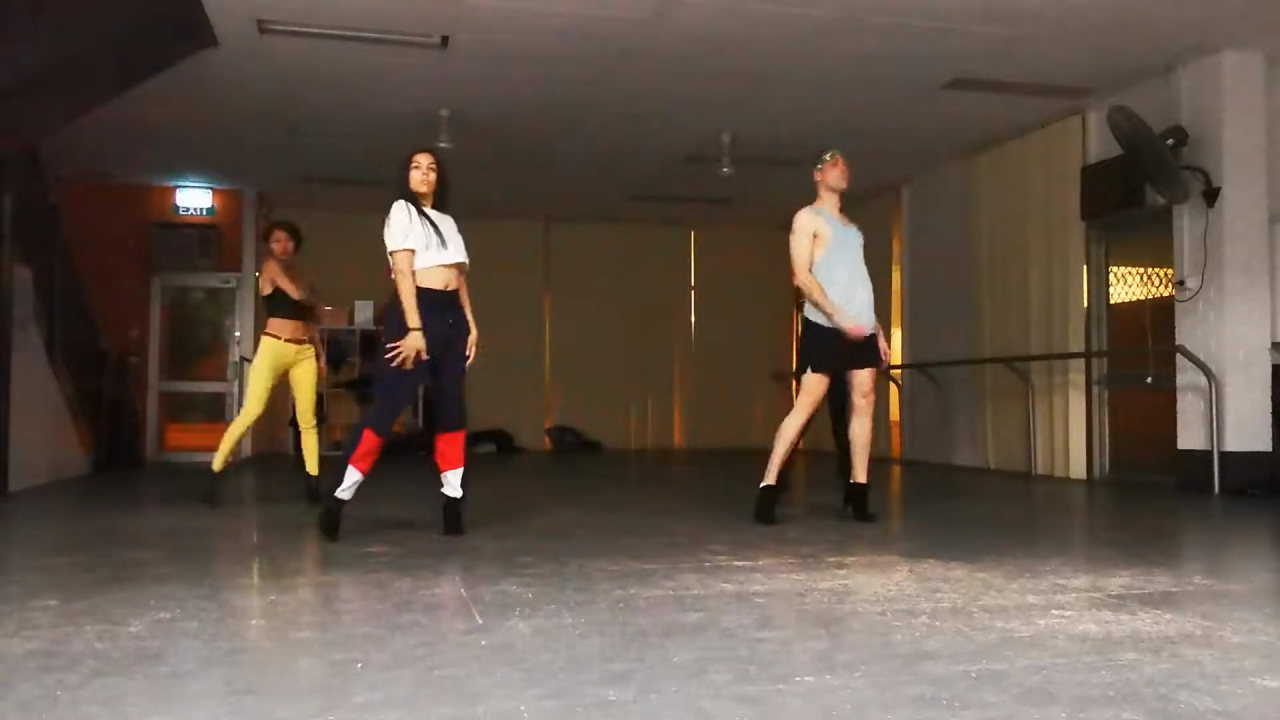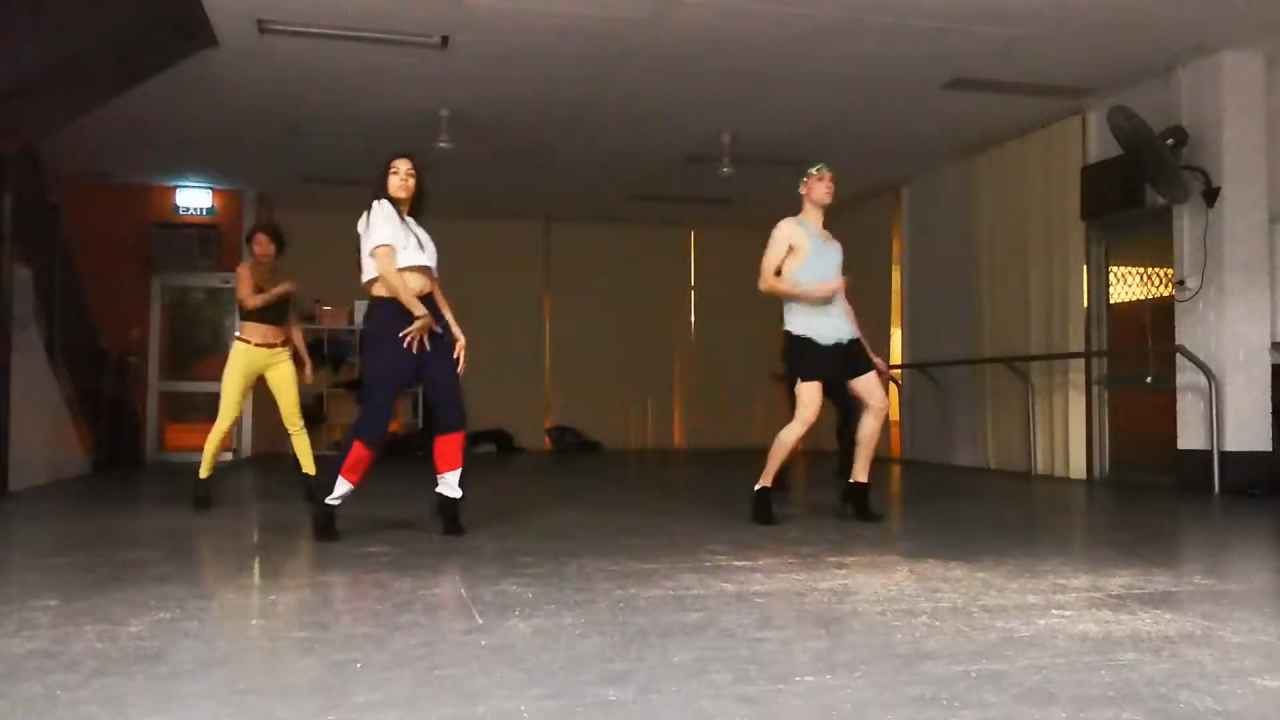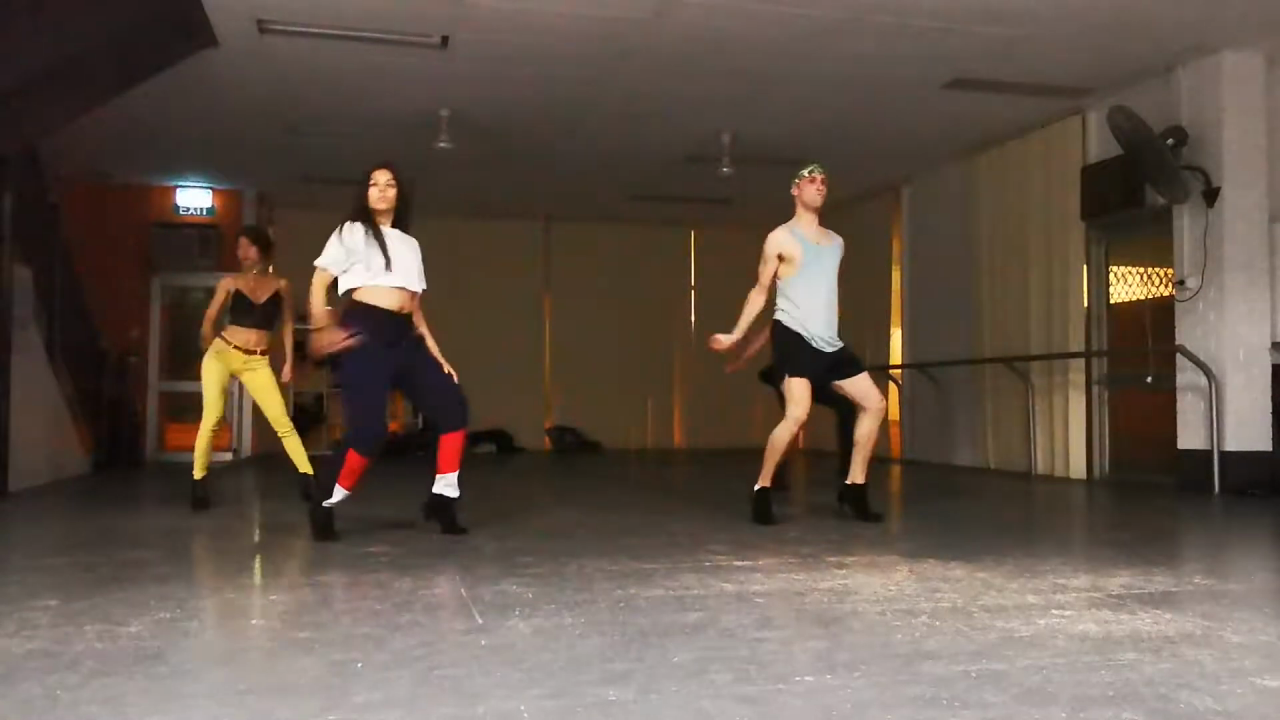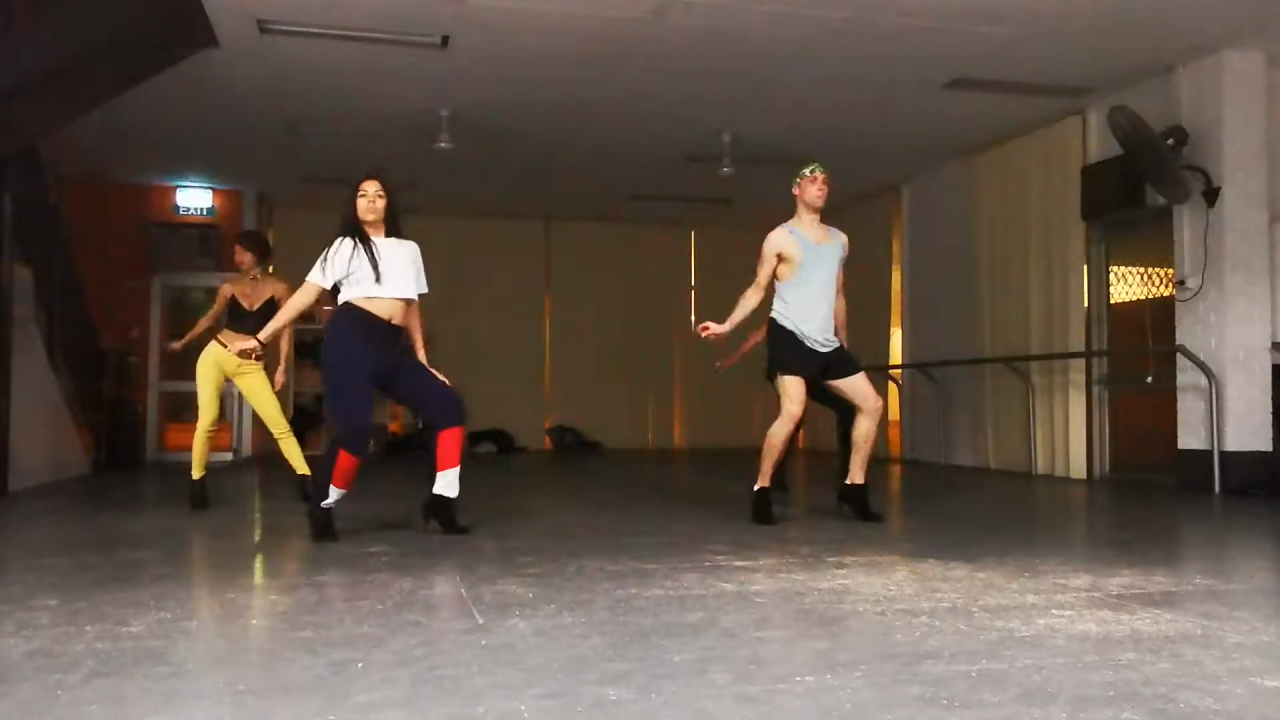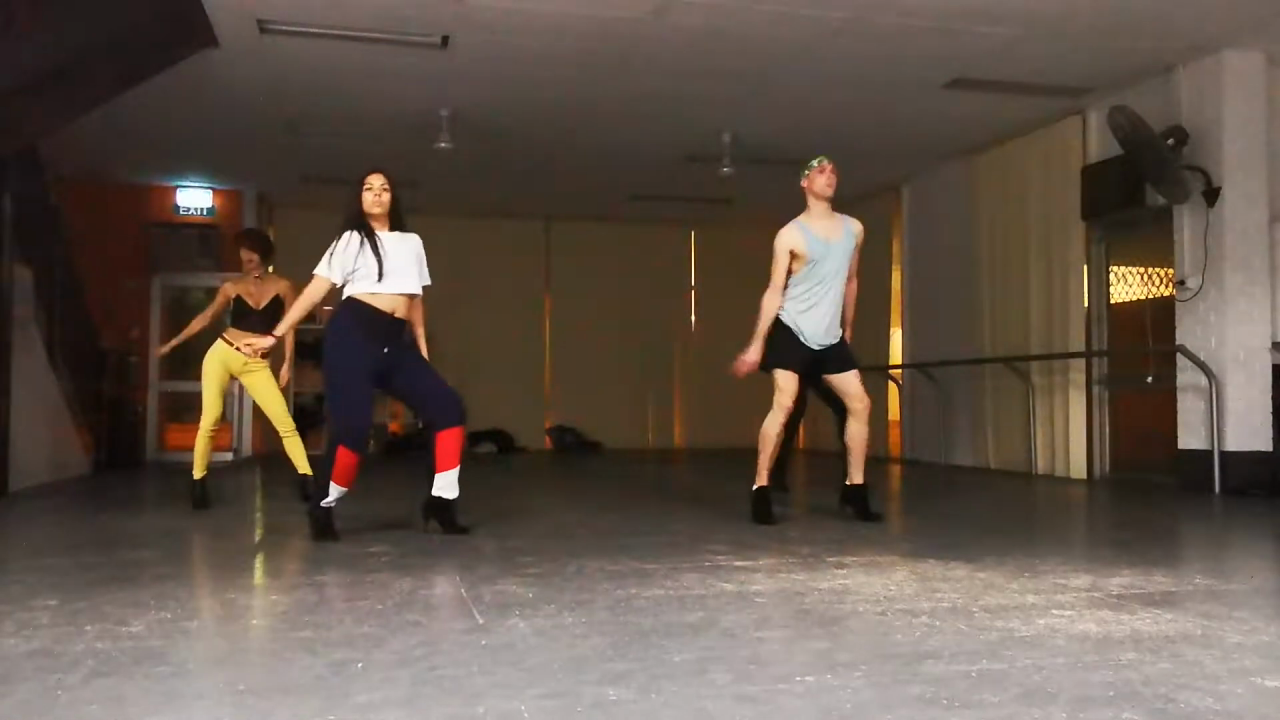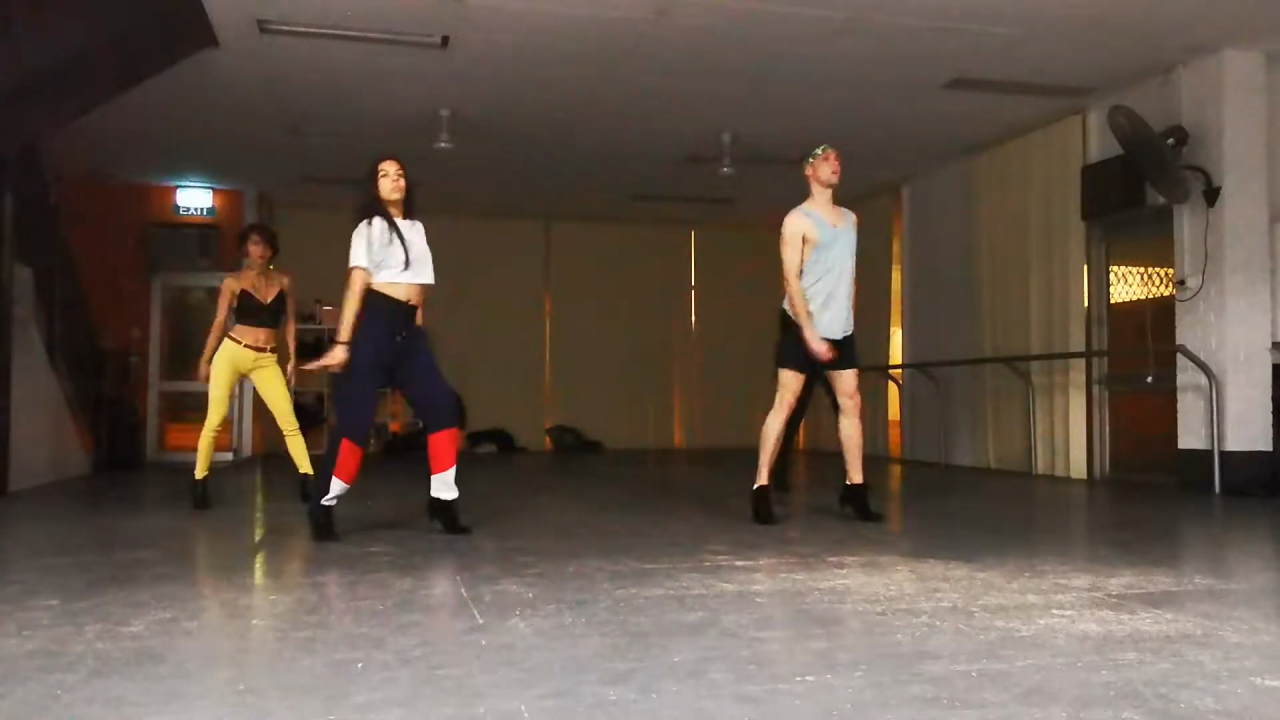
dt=0.2s
person 1, frame 1
left shoulder: (447, 222)
right shoulder: (402, 210)
right elbow: (401, 272)
left wrist: (471, 324)
right wrist: (413, 328)
left hip: (449, 315)
right hip: (413, 315)
left knee: (450, 407)
right knee: (389, 404)
left ankle: (452, 500)
right ankle: (339, 497)
person 1, frame 2
left shoulder: (418, 231)
right shoulder: (379, 210)
right elbow: (384, 265)
left wrist: (455, 329)
right wrist: (418, 315)
left hip: (427, 322)
right hip: (389, 321)
left knee: (450, 406)
right knee: (376, 415)
left ankle: (448, 498)
right ankle: (330, 503)
person 1, frame 3
left shoulder: (410, 243)
right shoulder: (352, 232)
right elbow: (318, 284)
left wrist: (435, 351)
right wrist: (323, 325)
left hip: (404, 338)
right hip: (365, 334)
left knee: (451, 407)
right knee: (369, 429)
left ankle: (442, 498)
right ankle: (325, 505)
person 1, frame 4
left shoulder: (409, 249)
right shoulder: (347, 246)
right elbow: (306, 294)
left wrist: (422, 360)
right wrist: (260, 337)
left hip: (393, 348)
right hip: (351, 339)
left knee: (448, 406)
right knee: (355, 430)
left ankle: (441, 501)
right ankle: (322, 507)
person 1, frame 5
left shoulder: (412, 242)
right shoulder: (351, 239)
right elbow: (316, 289)
left wrist: (424, 356)
right wrist: (276, 335)
left hip: (395, 341)
right hip: (352, 334)
left knee: (446, 406)
right knee: (354, 425)
left ankle: (441, 500)
right ankle: (322, 507)
person 1, frame 6
left shoulder: (416, 228)
right shoulder: (372, 227)
right elbow: (357, 285)
left wrist: (416, 328)
right wrist: (341, 343)
left hip: (405, 330)
right hip: (372, 325)
left knee: (441, 407)
right knee: (356, 416)
left ankle: (442, 501)
right ankle: (323, 505)
person 2, frame 1
left shoulder: (851, 229)
right shoulder: (807, 218)
right elbow: (802, 276)
left wrist: (878, 333)
right wrist: (840, 318)
left hip: (860, 326)
right hip: (824, 326)
left knee: (863, 403)
right knee: (806, 405)
left ankle: (857, 489)
right ankle: (768, 486)
person 2, frame 2
left shoulder: (835, 243)
right shoulder: (788, 229)
right elbow: (766, 281)
left wrist: (867, 349)
right wrist: (813, 291)
left hip: (844, 339)
right hip: (806, 338)
left knee: (877, 403)
right knee: (806, 416)
left ankle: (856, 487)
right ankle: (763, 489)
person 2, frame 3
left shoulder: (837, 242)
right shoulder: (780, 239)
right elbow: (760, 290)
right wrist: (736, 333)
left hip: (830, 342)
right hip: (794, 335)
left knee: (875, 403)
right knee: (798, 414)
left ankle: (854, 487)
right ankle: (762, 490)
person 2, frame 4
left shoulder: (839, 239)
right shoulder: (779, 238)
right elbow: (757, 290)
left wrist: (842, 340)
right wrist: (725, 325)
left hip: (828, 342)
right hip: (790, 335)
left knee: (871, 404)
right knee: (792, 411)
left ankle: (854, 487)
right ankle: (761, 491)
person 2, frame 5
left shoulder: (854, 229)
right shoulder: (789, 235)
right elbow: (774, 292)
left wrist: (848, 327)
right wrist: (756, 344)
left hip: (831, 337)
right hip: (792, 332)
left knee: (859, 405)
right knee: (783, 405)
left ankle: (855, 489)
right ankle: (760, 489)
person 2, frame 6
left shoulder: (849, 219)
right shoulder: (797, 220)
right elbow: (791, 281)
left wrist: (846, 320)
right wrist: (810, 333)
left hip: (839, 328)
right hip: (802, 325)
left knee: (850, 403)
right knee: (785, 404)
left ankle: (855, 489)
right ankle: (761, 488)
person 3, frame 1
left shoulder: (298, 277)
right shoulder: (270, 267)
right elbow: (296, 295)
left wrist: (320, 353)
right wrist: (310, 297)
left hip: (304, 351)
right hip: (273, 348)
left knee: (307, 419)
right knee: (251, 412)
left ankle: (313, 482)
right ankle: (215, 471)
person 3, frame 2
left shoulder: (286, 285)
right shoulder: (246, 269)
left elbow: (292, 324)
right elbow: (250, 301)
left wrist: (306, 359)
right wrist: (279, 290)
left hip: (280, 356)
right hip: (245, 352)
left knee: (294, 421)
right knee: (226, 419)
left ankle: (312, 481)
right ankle: (202, 482)
person 3, frame 3
left shoulder: (279, 284)
right shoulder: (230, 282)
left elbow: (287, 326)
right elbow: (210, 317)
left wrist: (289, 361)
right wrist: (208, 338)
left hip: (256, 362)
right hip: (222, 354)
left knee: (282, 422)
right knee: (211, 419)
left ankle: (308, 480)
right ankle: (198, 483)
person 3, frame 4
left shoulder: (279, 288)
right shoulder: (230, 288)
left elbow: (286, 330)
right elbow: (211, 317)
left wrist: (283, 367)
right wrist: (182, 342)
left hip: (250, 366)
right hip: (215, 356)
left knee: (279, 424)
right knee: (207, 421)
left ankle: (306, 479)
right ankle: (197, 483)
person 3, frame 5
left shoulder: (283, 286)
right shoulder: (231, 287)
right elbow: (206, 316)
left wrist: (287, 363)
right wrist: (172, 344)
left hip: (257, 364)
right hip: (222, 354)
left knee: (285, 422)
right knee: (210, 421)
left ankle: (307, 480)
right ankle: (198, 482)
person 3, frame 6
left shoulder: (284, 282)
right shoulder: (233, 282)
left elbow: (289, 322)
right elbow: (219, 322)
left wrist: (292, 359)
right wrist: (205, 361)
left hip: (267, 359)
right hip: (232, 352)
left knee: (289, 421)
right knee: (215, 420)
left ankle: (309, 480)
right ankle: (200, 482)
